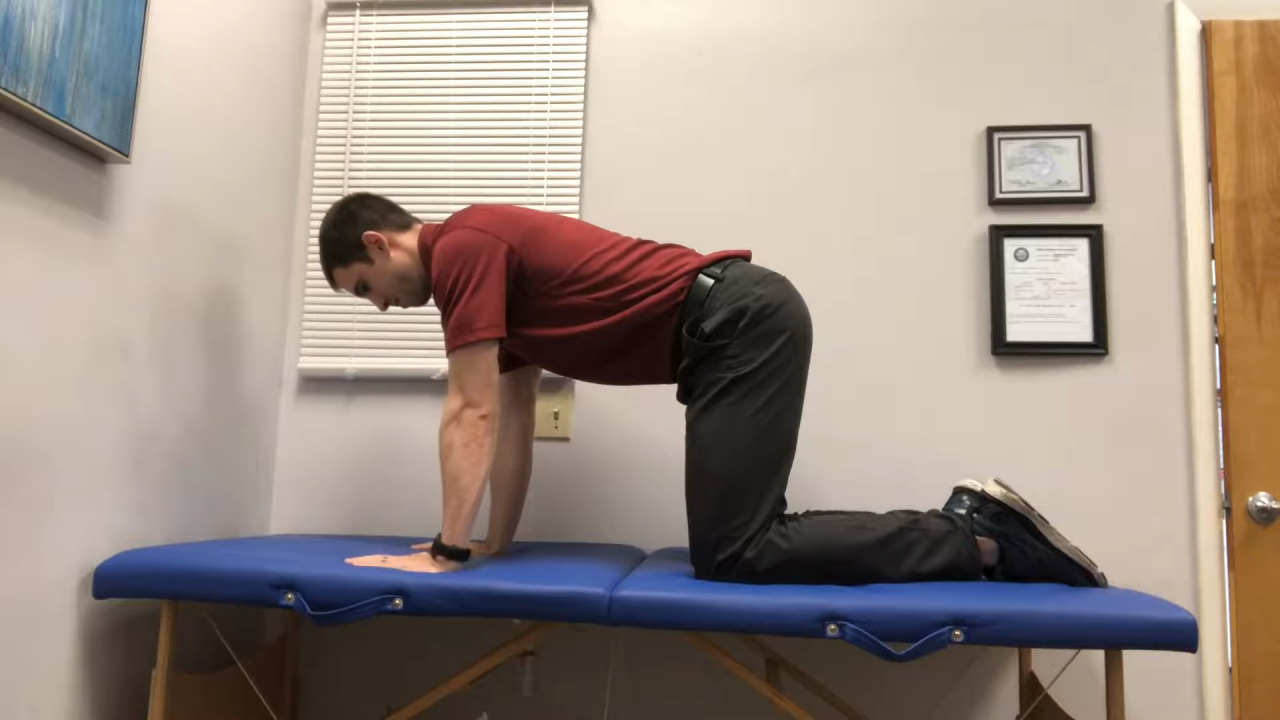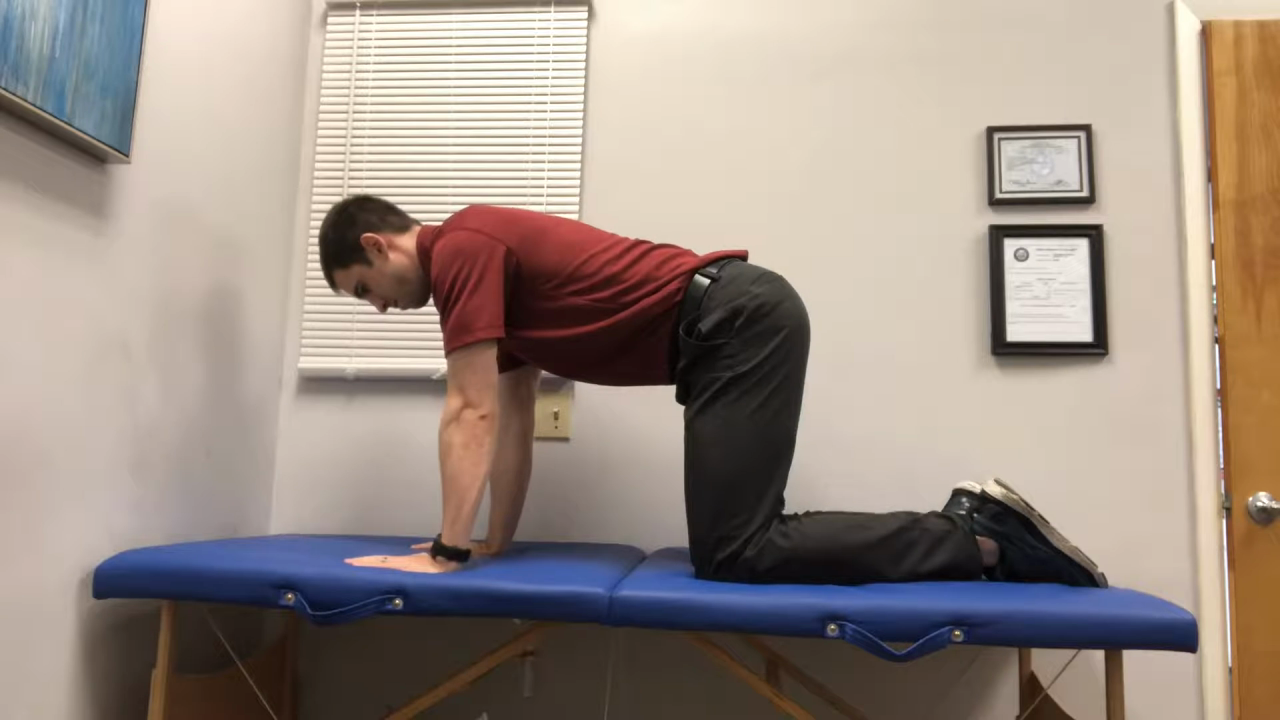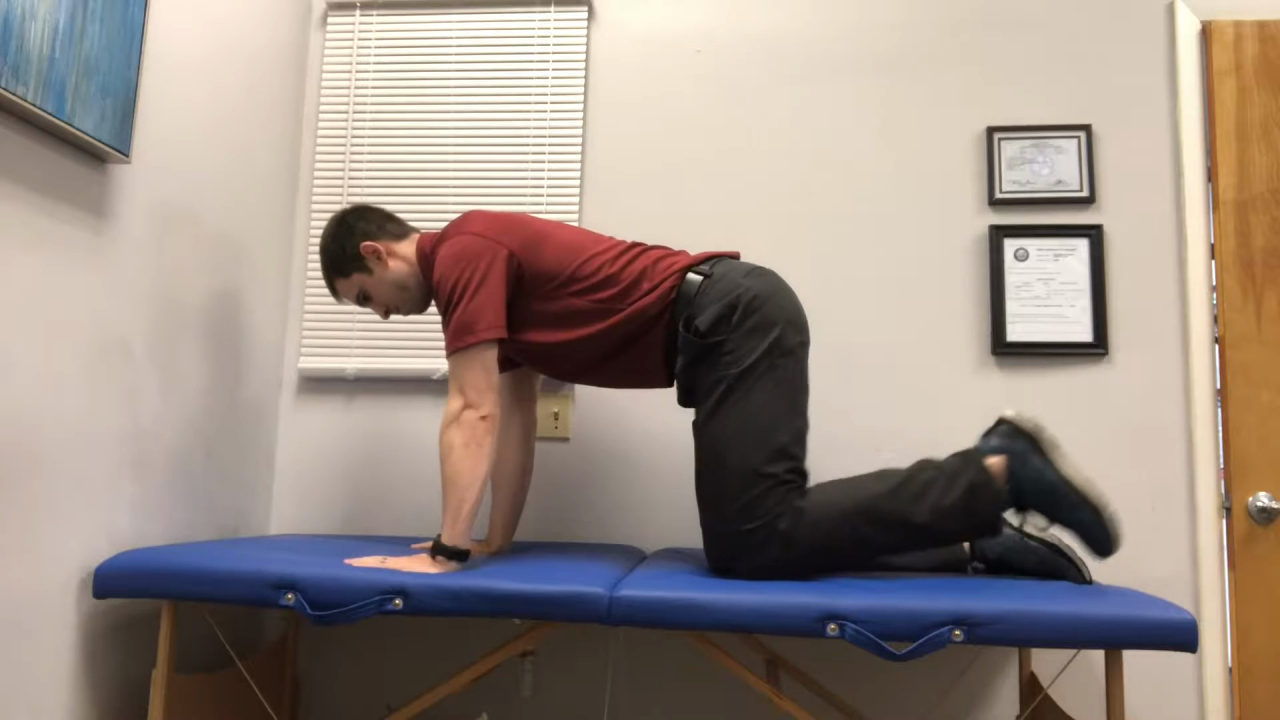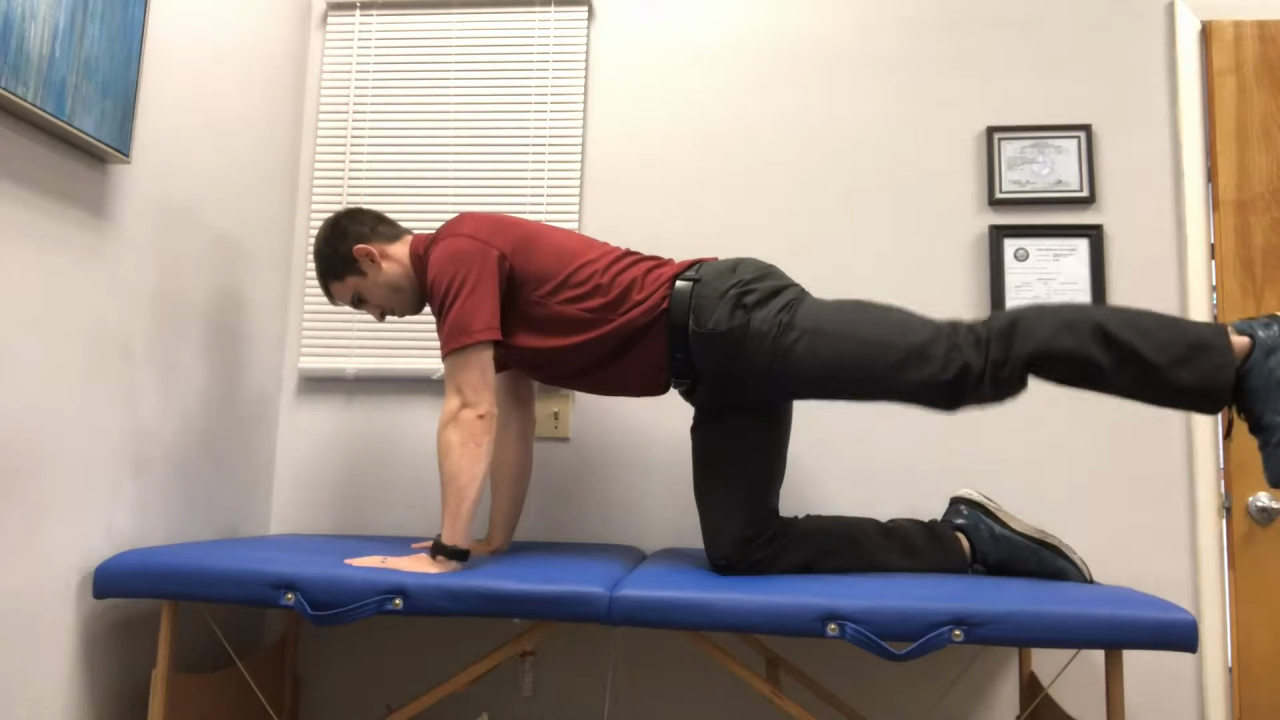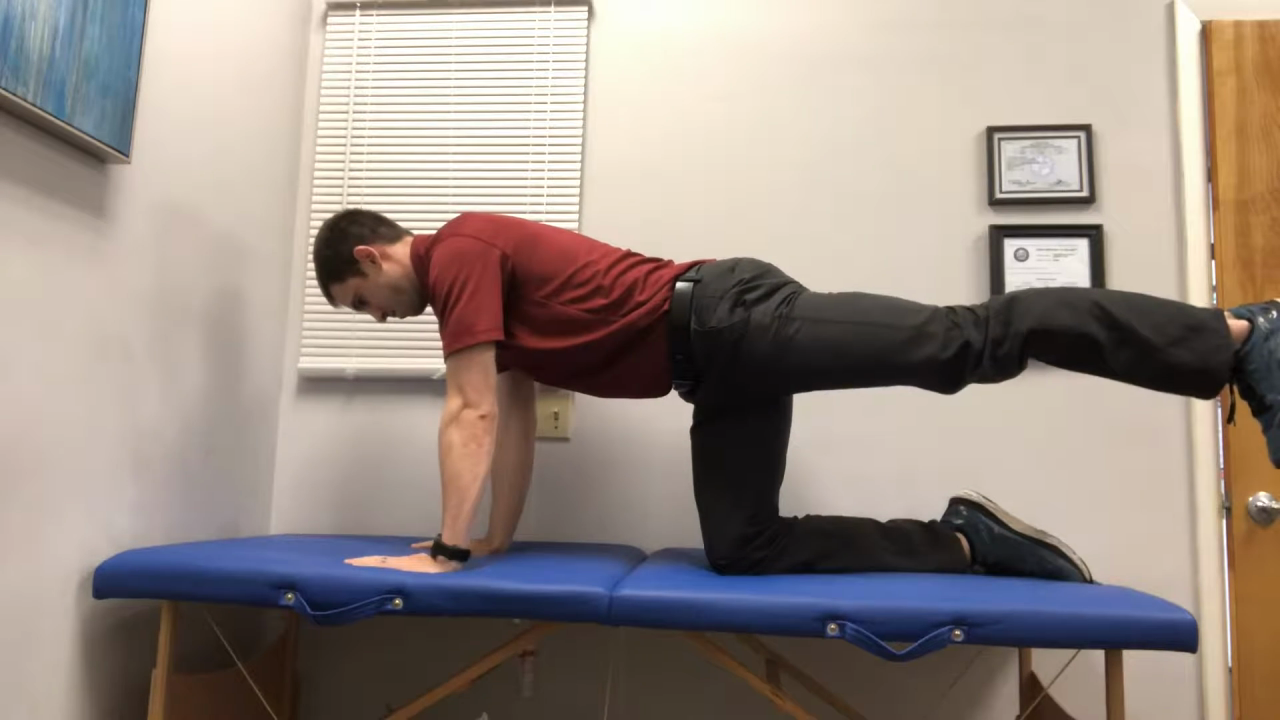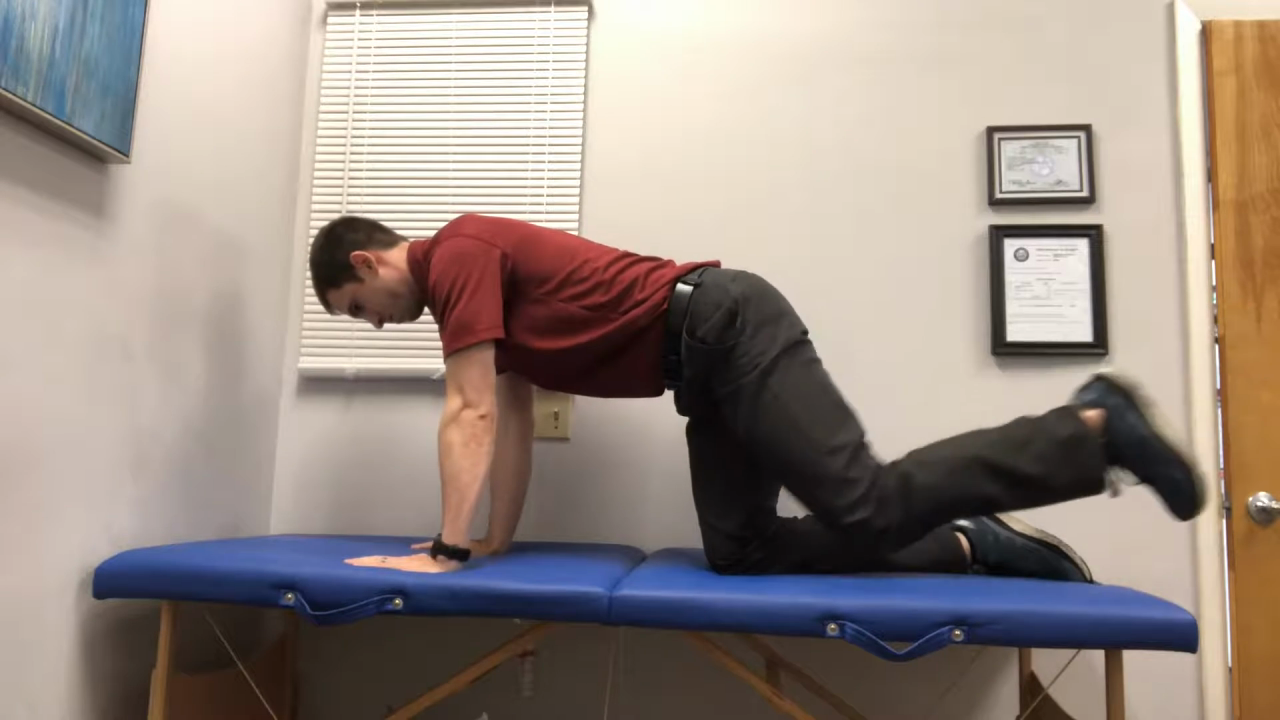
dt=0.7s
person 1, frame 1
left shoulder: (460, 247)
right shoulder: (499, 265)
left elbow: (471, 413)
right elbow: (512, 418)
left wrist: (446, 550)
right wrist: (496, 539)
left hip: (741, 320)
right hip: (745, 323)
left knee: (730, 554)
right knee: (739, 536)
left ankle: (980, 536)
right ankle: (964, 519)
person 1, frame 2
left shoulder: (459, 248)
right shoulder: (490, 259)
left elbow: (471, 415)
right elbow: (513, 417)
left wrist: (448, 550)
right wrist: (496, 541)
left hip: (736, 321)
right hip: (737, 326)
left knee: (732, 554)
right knee: (737, 538)
left ankle: (981, 539)
right ankle: (962, 525)
person 1, frame 3
left shoulder: (463, 251)
right shoulder: (485, 270)
left elbow: (473, 415)
right elbow: (515, 417)
left wrist: (445, 550)
right wrist: (497, 540)
left hip: (730, 314)
right hip: (719, 331)
left knee: (772, 534)
right knee: (741, 550)
left ankle: (998, 471)
right ankle: (971, 534)
person 1, frame 4
left shoulder: (457, 250)
right shoulder: (476, 281)
left elbow: (468, 415)
right elbow: (513, 417)
left wrist: (446, 549)
right wrist: (497, 540)
left hip: (727, 317)
right hip: (720, 362)
left knee: (963, 358)
right knee: (745, 549)
right ankle: (968, 541)
person 1, frame 5
left shoulder: (460, 253)
right shoulder: (481, 284)
left elbow: (471, 415)
right elbow: (514, 418)
left wrist: (448, 550)
right wrist: (497, 539)
left hip: (731, 317)
right hip: (721, 366)
left knee: (966, 341)
right knee: (744, 547)
right ankle: (966, 540)
person 1, frame 6
left shoulder: (457, 252)
right shoulder: (474, 284)
left elbow: (468, 415)
right elbow: (511, 418)
left wrist: (446, 550)
right wrist: (495, 539)
left hip: (721, 325)
right hip: (706, 359)
left knee: (868, 505)
right knee: (742, 550)
left ankle: (1093, 426)
right ankle: (969, 543)
